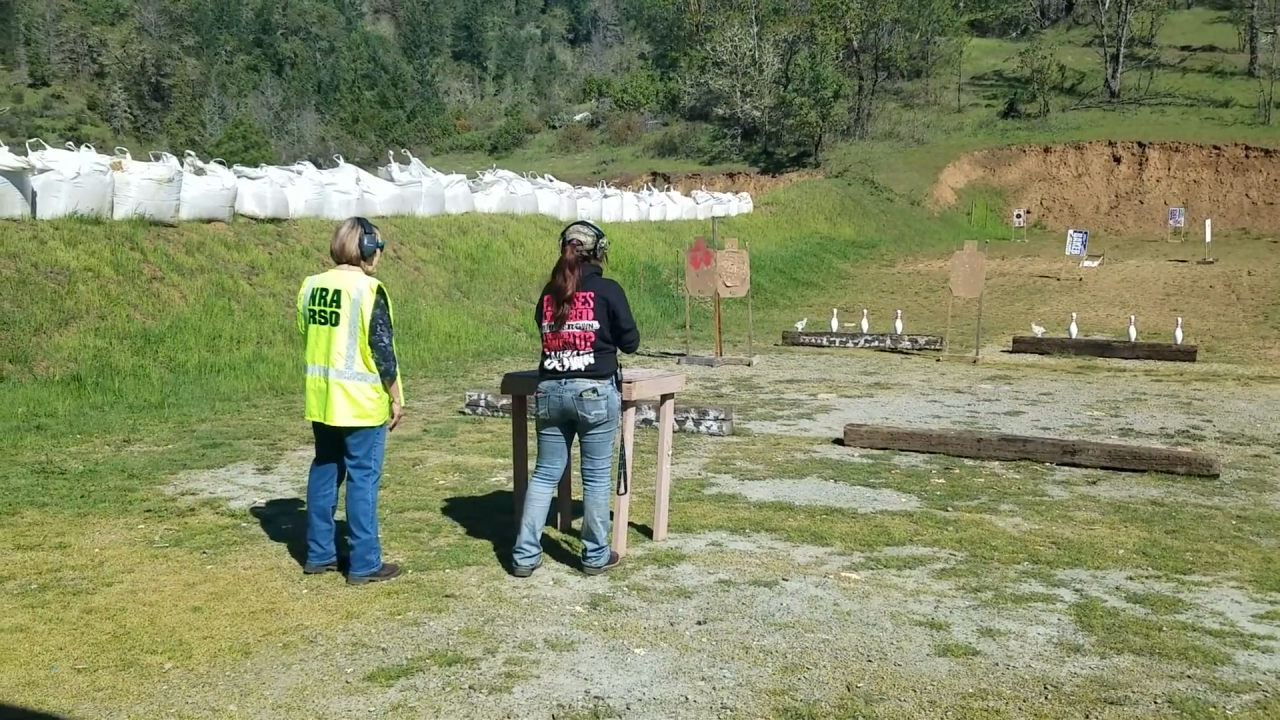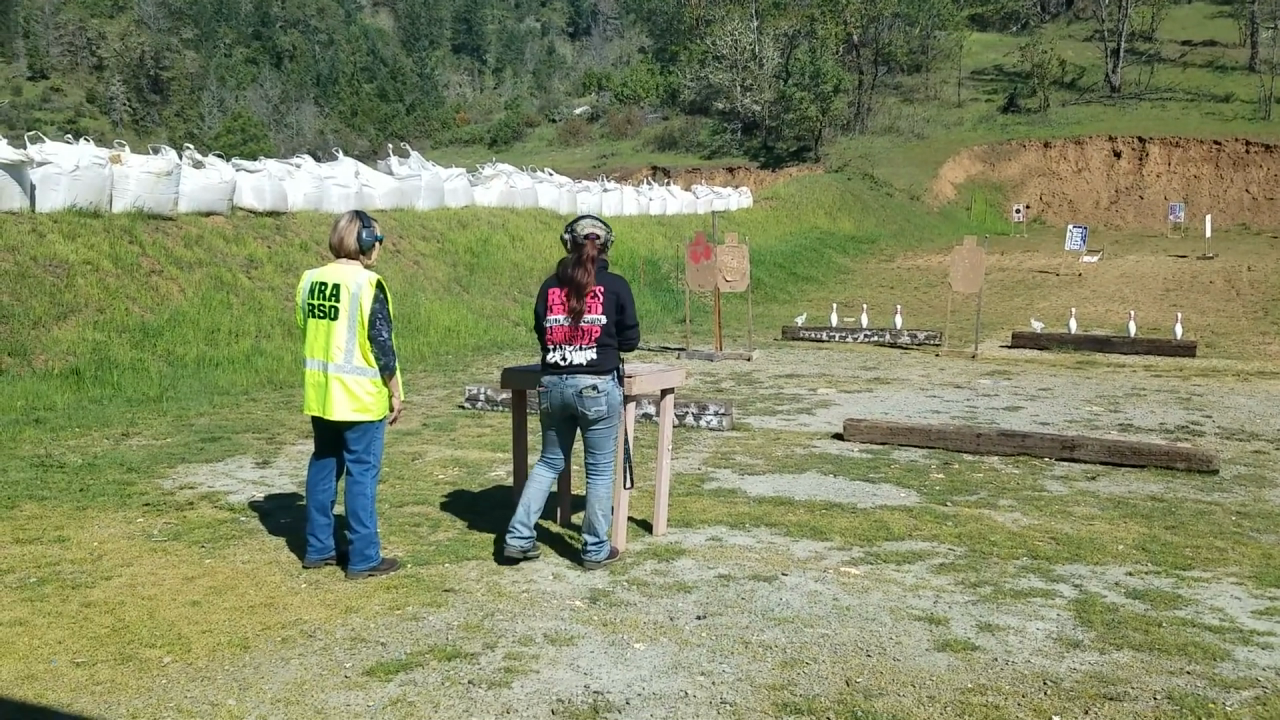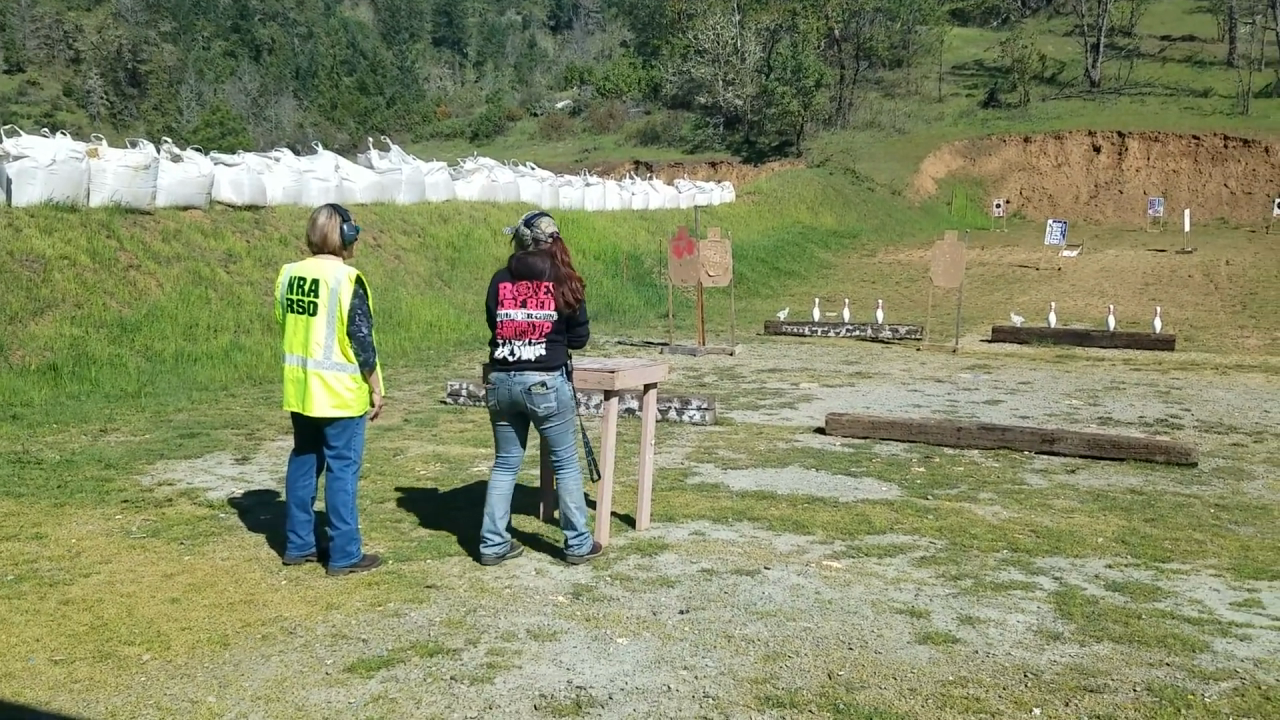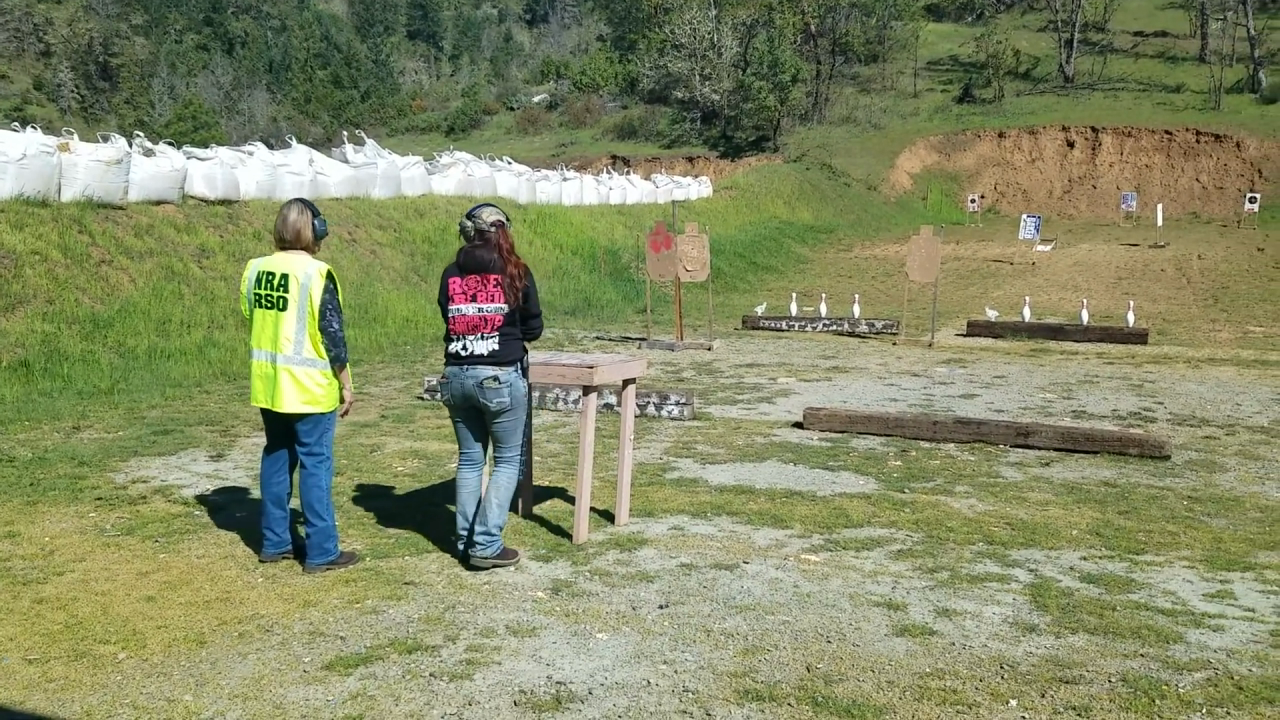
dt=0.4s
person 1, frame 1
left shoulder: (311, 286)
right shoulder: (369, 289)
left elbow: (307, 338)
right elbow: (383, 351)
right wrist: (395, 398)
left hip: (322, 399)
right hip: (361, 402)
left knee: (324, 472)
right knee: (362, 479)
left ankle: (319, 554)
right ankle: (364, 563)
person 1, frame 2
left shoulder: (310, 280)
right shoulder: (368, 283)
left elbow: (306, 332)
right elbow: (381, 345)
right wrist: (395, 392)
left hip: (321, 394)
right hip: (360, 397)
left knee: (323, 467)
right knee: (361, 474)
left ankle: (318, 548)
right ankle: (363, 558)
person 1, frame 3
left shoulder: (289, 274)
right shoulder: (346, 279)
left elbow: (285, 327)
right elbow: (362, 340)
right wrist: (375, 389)
left hip: (300, 389)
right hip: (340, 392)
left knee: (303, 463)
right knee: (342, 470)
left ankle: (298, 545)
right ankle: (344, 554)
person 1, frame 4
left shoulder: (255, 269)
right shoulder: (317, 273)
left elbow: (251, 320)
right elbow: (333, 336)
right wrist: (345, 385)
left hip: (269, 385)
right hip: (310, 389)
left knee: (276, 460)
right knee: (315, 466)
left ankle: (275, 542)
right ankle: (322, 551)
person 2, frame 1
left shoulder: (548, 293)
right shoulder: (608, 290)
right elbow: (630, 342)
left hip: (550, 391)
right hip: (595, 392)
left knee: (545, 473)
right knee: (596, 475)
left ankle: (525, 555)
right ankle: (595, 555)
person 2, frame 2
left shoulder: (551, 285)
right shoulder: (615, 285)
left elbow: (541, 334)
right elbow: (630, 340)
left hip: (553, 385)
right hip: (598, 386)
left knee: (549, 461)
right knee: (600, 469)
left ankle: (518, 536)
right ankle: (596, 549)
person 2, frame 3
left shoulder: (500, 280)
right shoulder: (566, 282)
left elbow: (493, 325)
right elbow: (580, 338)
left hip: (502, 381)
right hip: (546, 382)
left knee: (505, 463)
right knee: (565, 463)
left ankle: (492, 544)
right ankle: (578, 543)
person 2, frame 4
left shoulder: (451, 274)
right shoulder: (516, 273)
left elbow: (448, 317)
right elbow: (533, 329)
left hip: (456, 375)
right hip: (501, 376)
left knee: (469, 459)
right knee: (508, 460)
left ankle: (466, 541)
right ankle: (486, 544)
